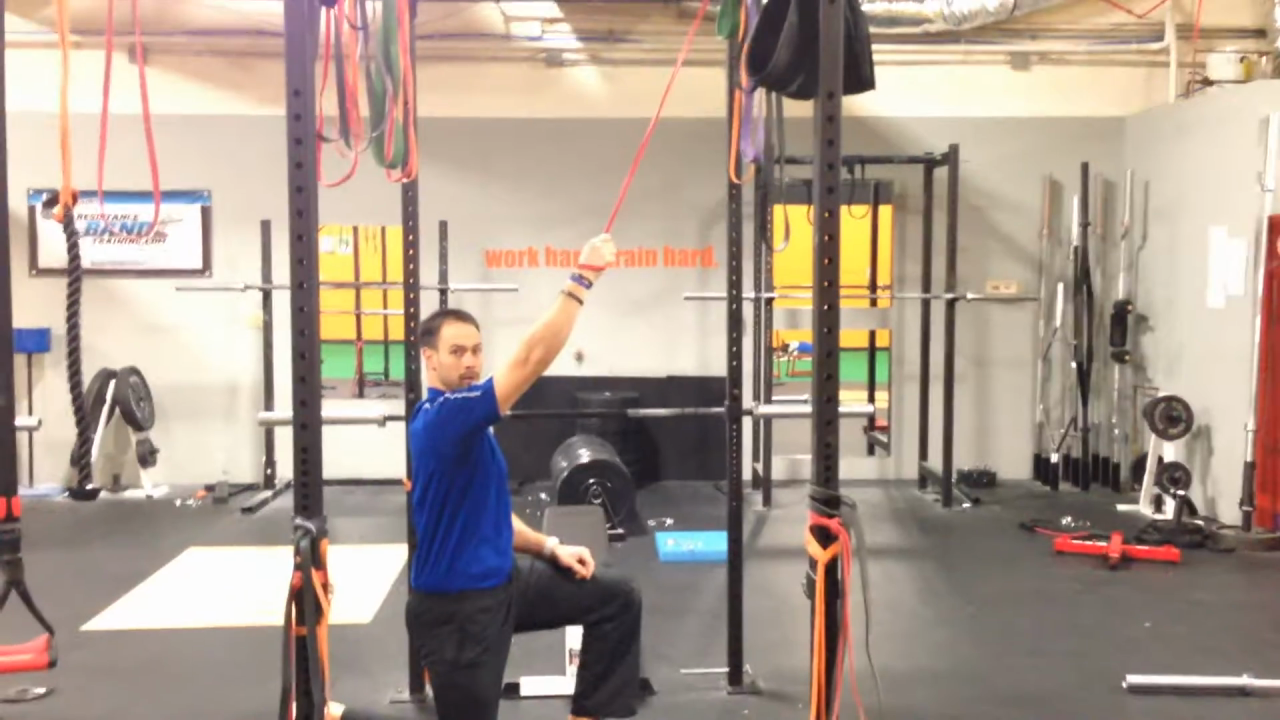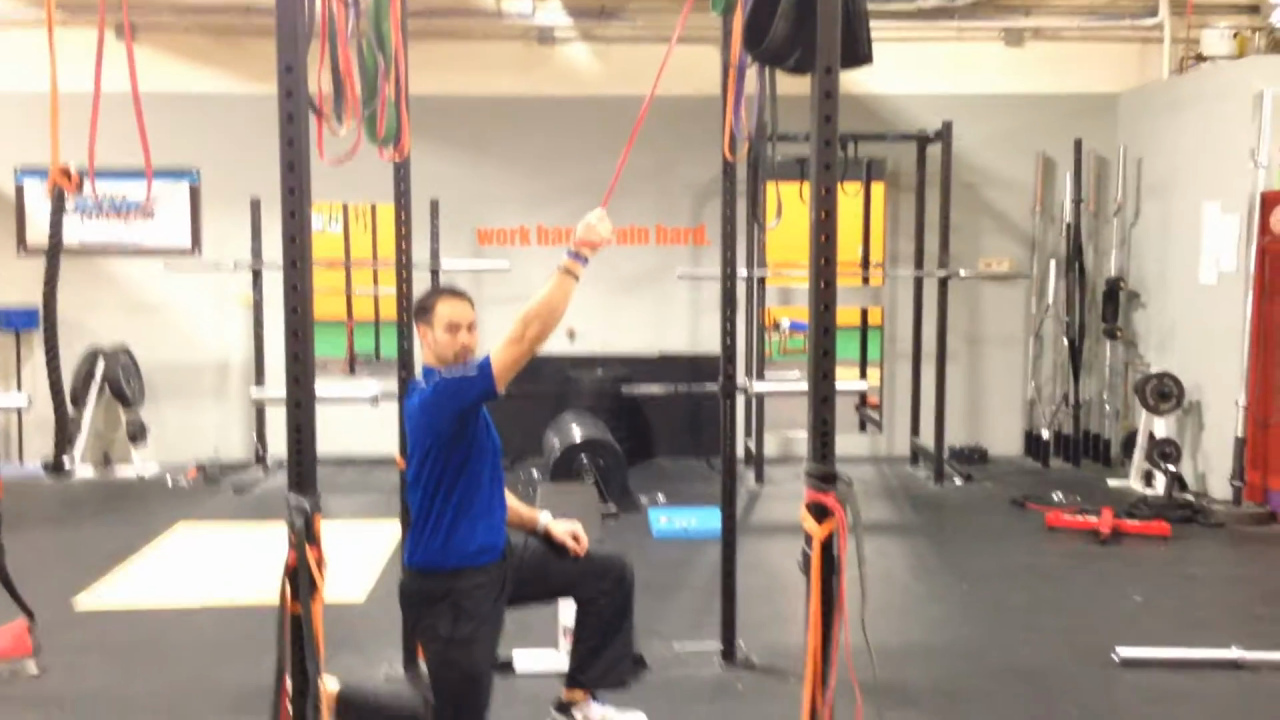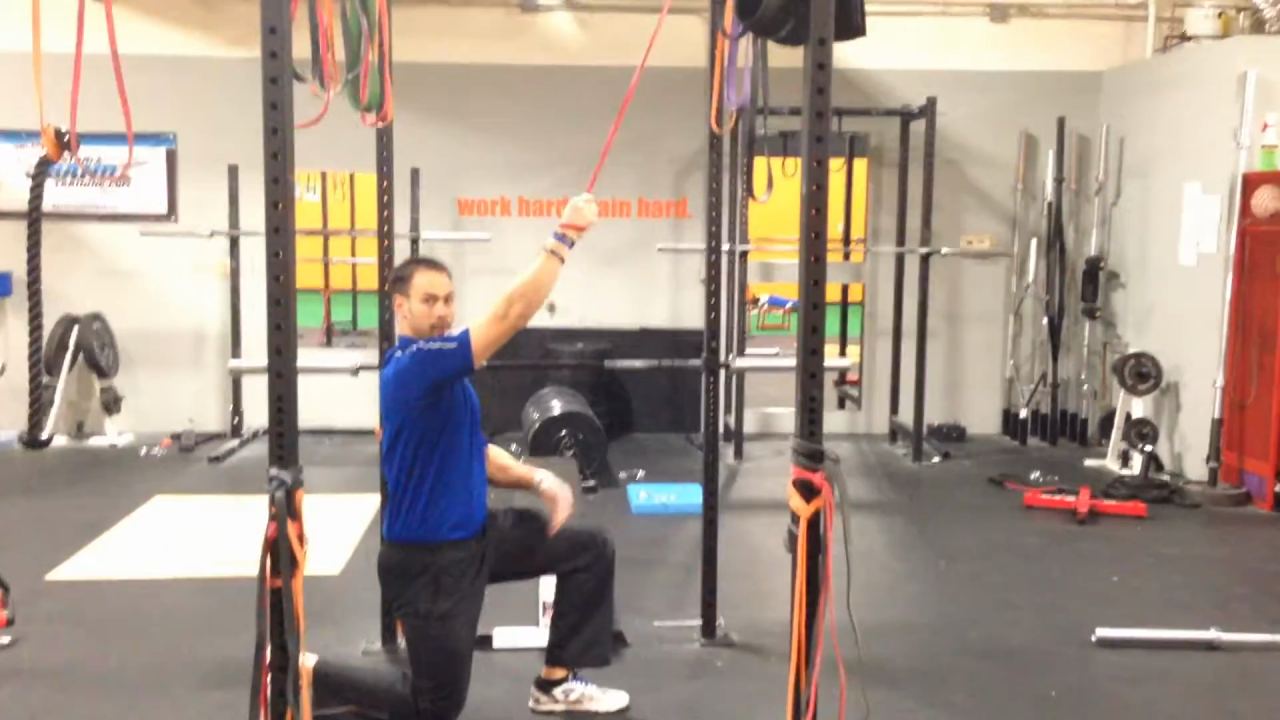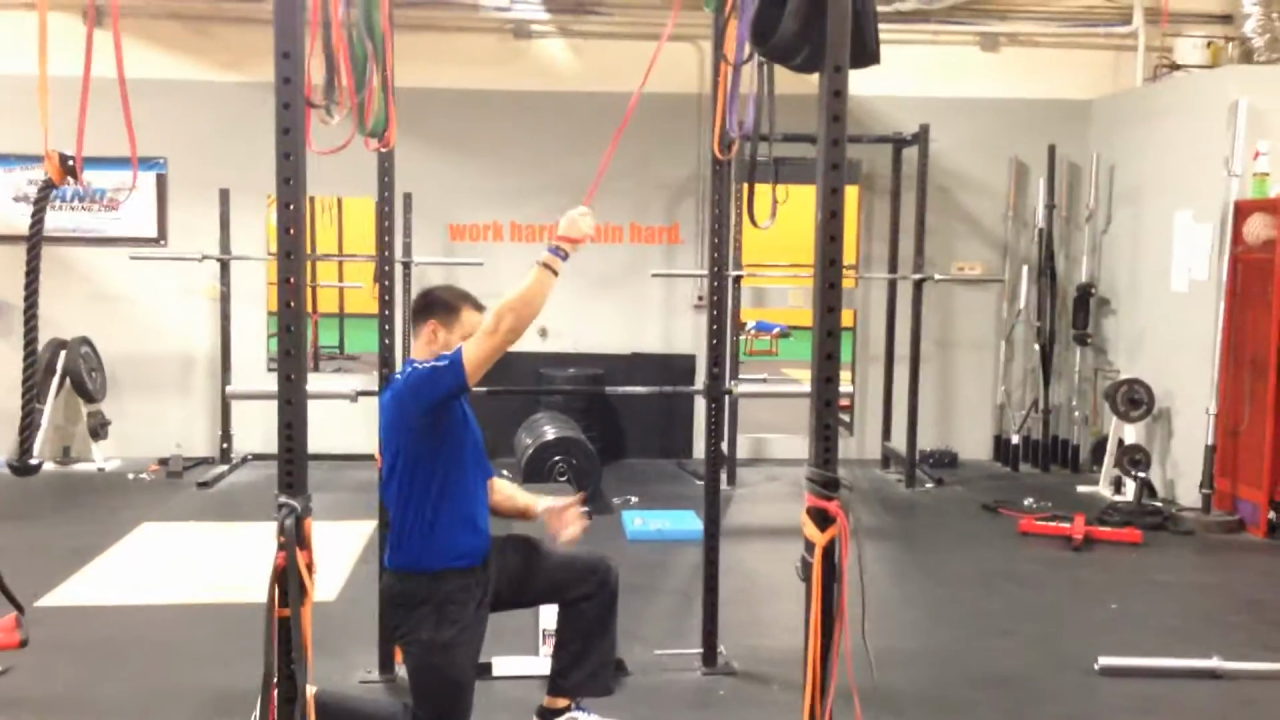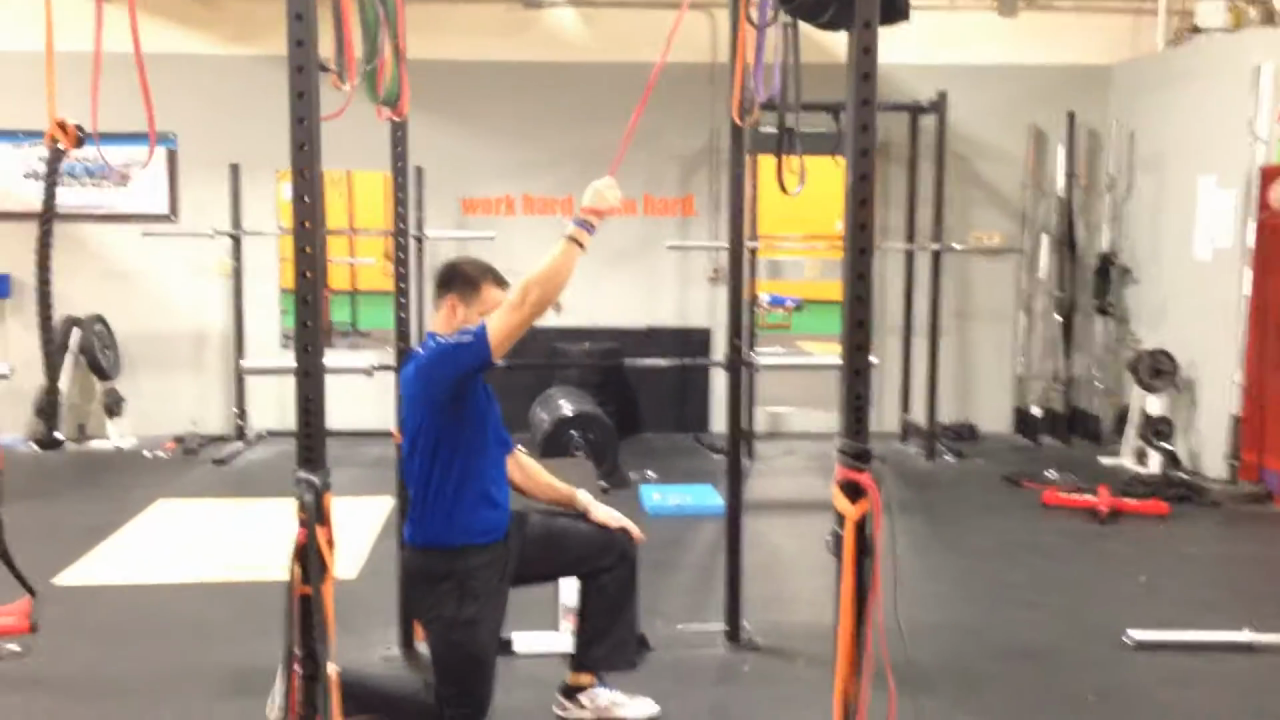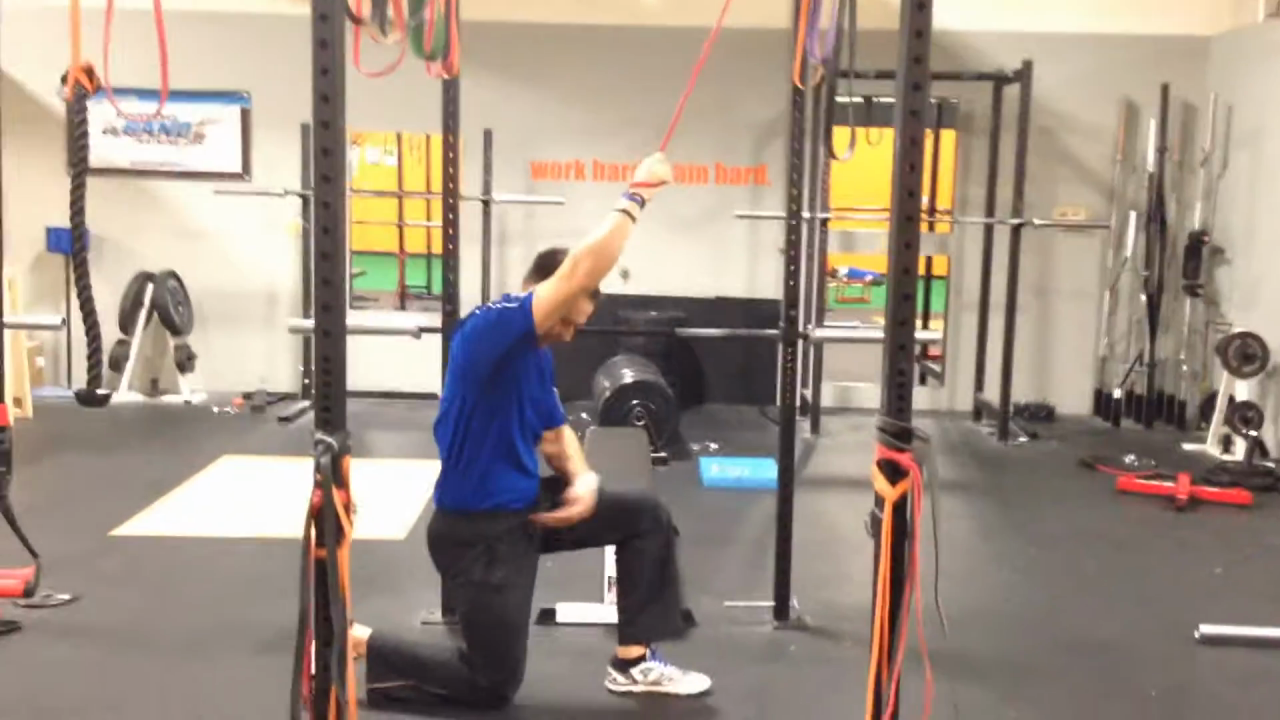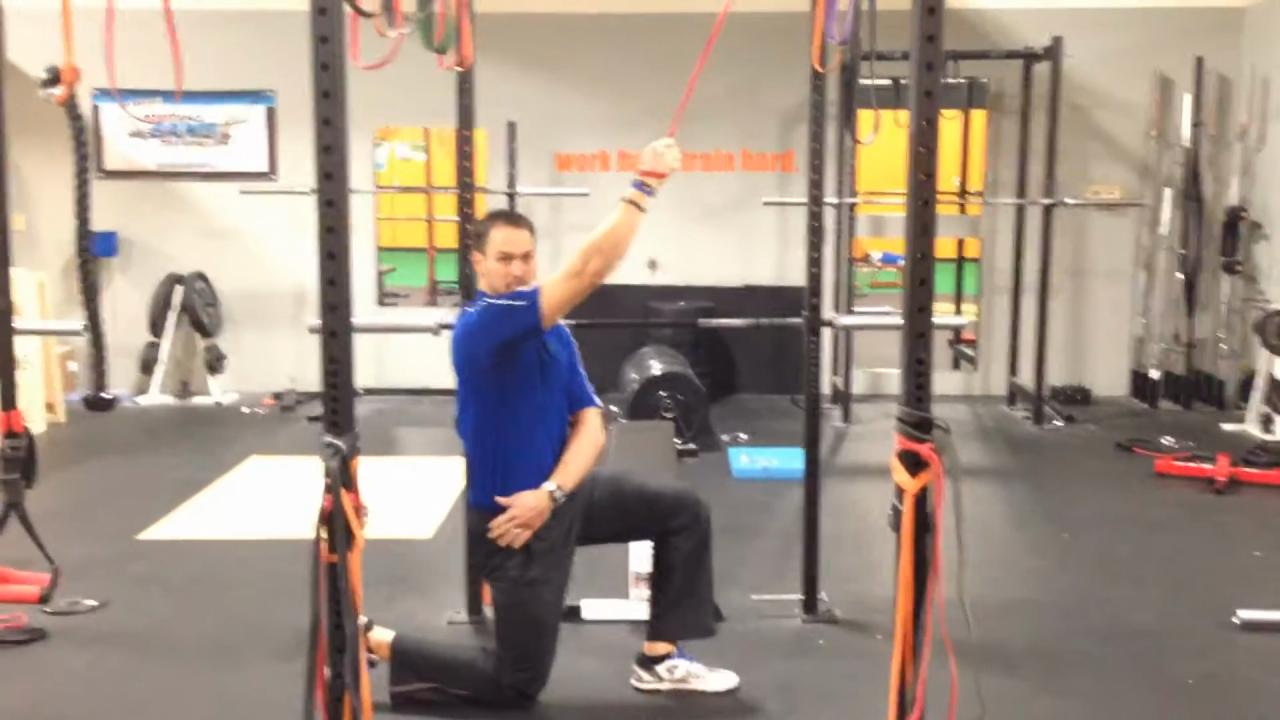
dt=0.7s
person 1, frame 1
left shoulder: (466, 421)
right shoulder: (442, 419)
right elbow: (530, 360)
left wrist: (549, 546)
right wrist: (583, 276)
left hip: (499, 580)
right hip: (457, 605)
left knee: (617, 598)
person 1, frame 2
left shoulder: (459, 401)
right shoulder: (437, 396)
right elbow: (525, 338)
left wrist: (542, 522)
right wrist: (578, 254)
left hip: (492, 559)
right hip: (448, 582)
left knee: (608, 574)
person 1, frame 3
left shoulder: (444, 370)
right shoulder: (412, 369)
left elbow: (476, 453)
right elbow: (508, 317)
left wrist: (537, 479)
right wrist: (565, 235)
left hip: (474, 534)
right hip: (428, 557)
left knee: (590, 548)
person 1, frame 4
left shoulder: (447, 402)
right shoulder: (413, 392)
left elbow: (481, 485)
right elbow: (503, 331)
left wrist: (541, 507)
right wrist: (560, 248)
left hip: (477, 561)
right hip: (430, 586)
left knee: (593, 577)
person 1, frame 5
left shoulder: (463, 374)
right shoulder: (437, 366)
left elbow: (507, 461)
right elbow: (529, 303)
left wrist: (582, 500)
right wrist: (586, 222)
left hip: (495, 537)
right hip: (451, 563)
left knee: (612, 547)
person 1, frame 6
left shoulder: (535, 353)
right shoulder: (487, 331)
left elbow: (554, 430)
right elbow: (579, 275)
left wrist: (583, 480)
right wrist: (636, 195)
left hip: (528, 504)
right hip: (477, 528)
left knee: (645, 517)
right knee: (492, 685)
left ankle: (632, 662)
right ankle: (349, 640)
person 1, frame 7
left shoulder: (554, 334)
right shoulder: (481, 326)
left elbow: (589, 422)
right elbow: (587, 272)
left wrist: (551, 492)
right wrist: (643, 185)
left hip: (558, 495)
right hip: (515, 515)
left knee: (684, 512)
right knee: (517, 685)
left ankle: (659, 658)
right ankle: (369, 640)
